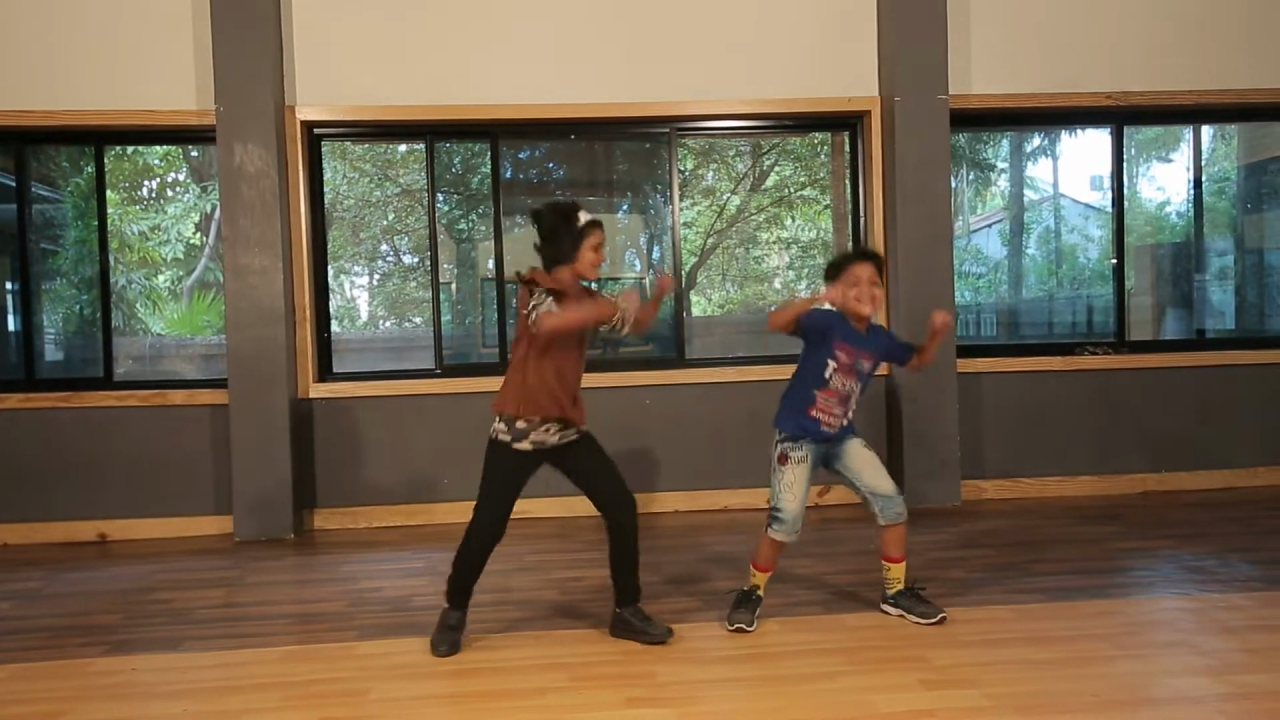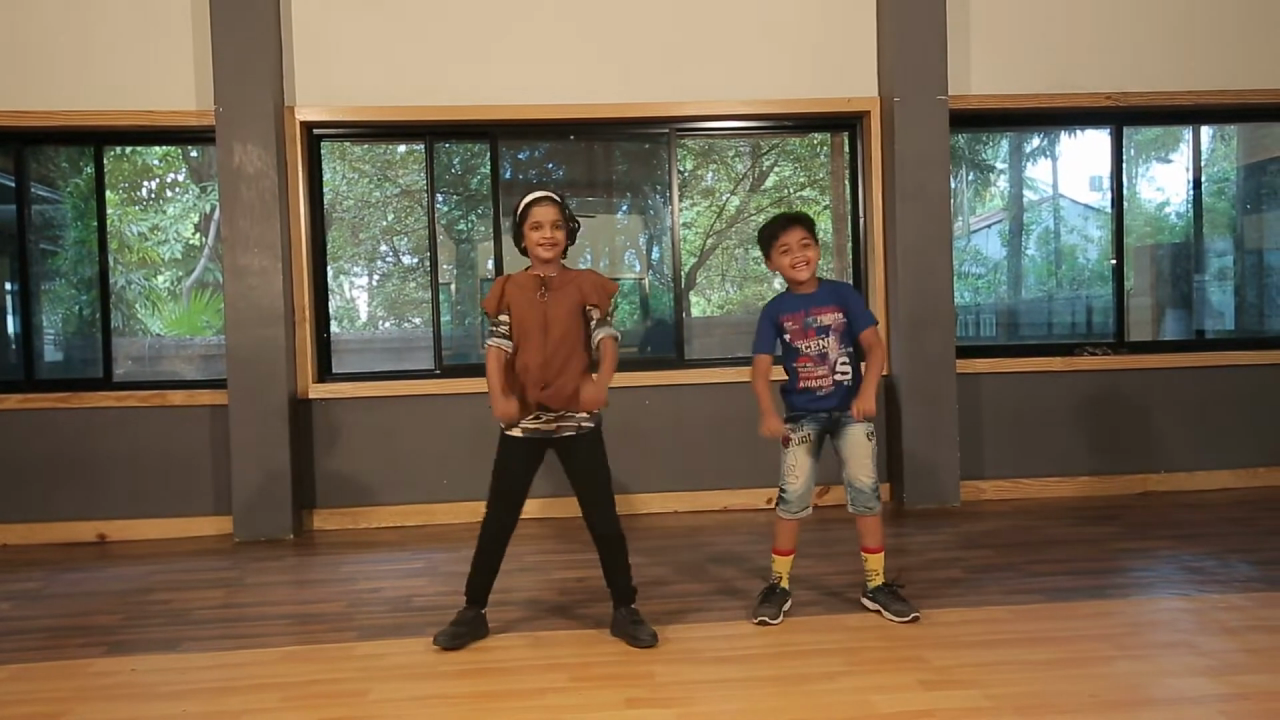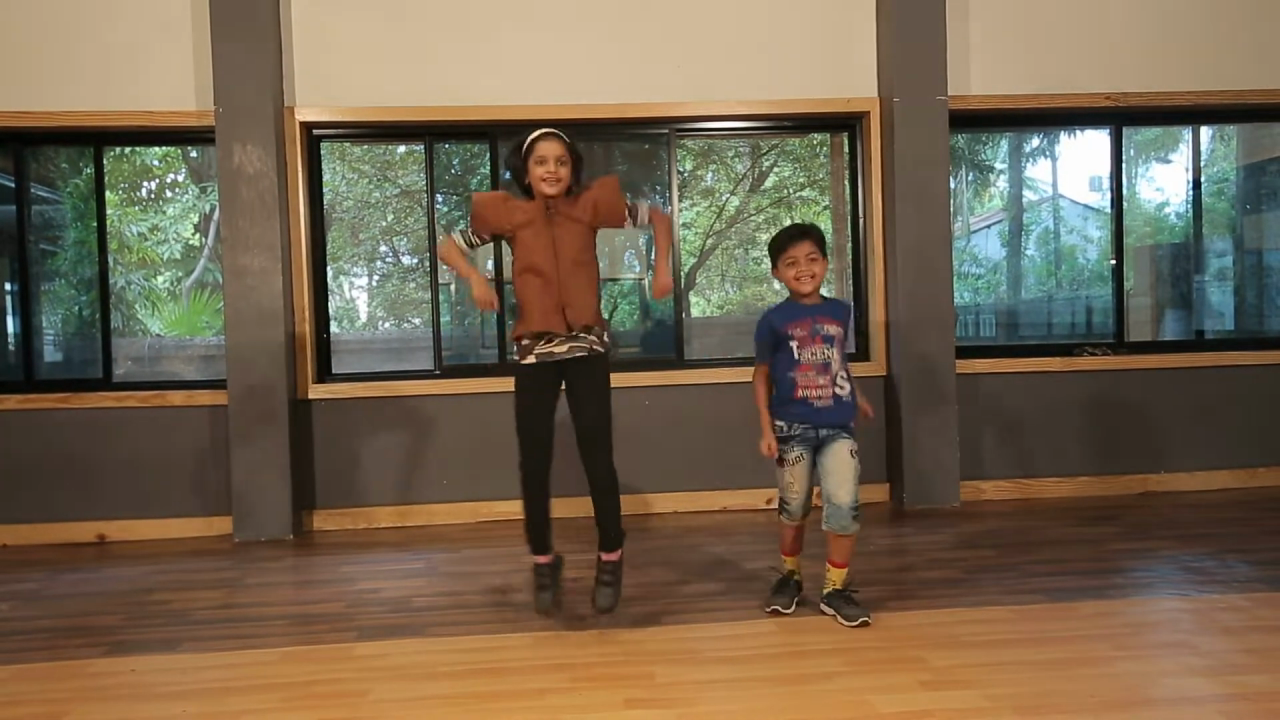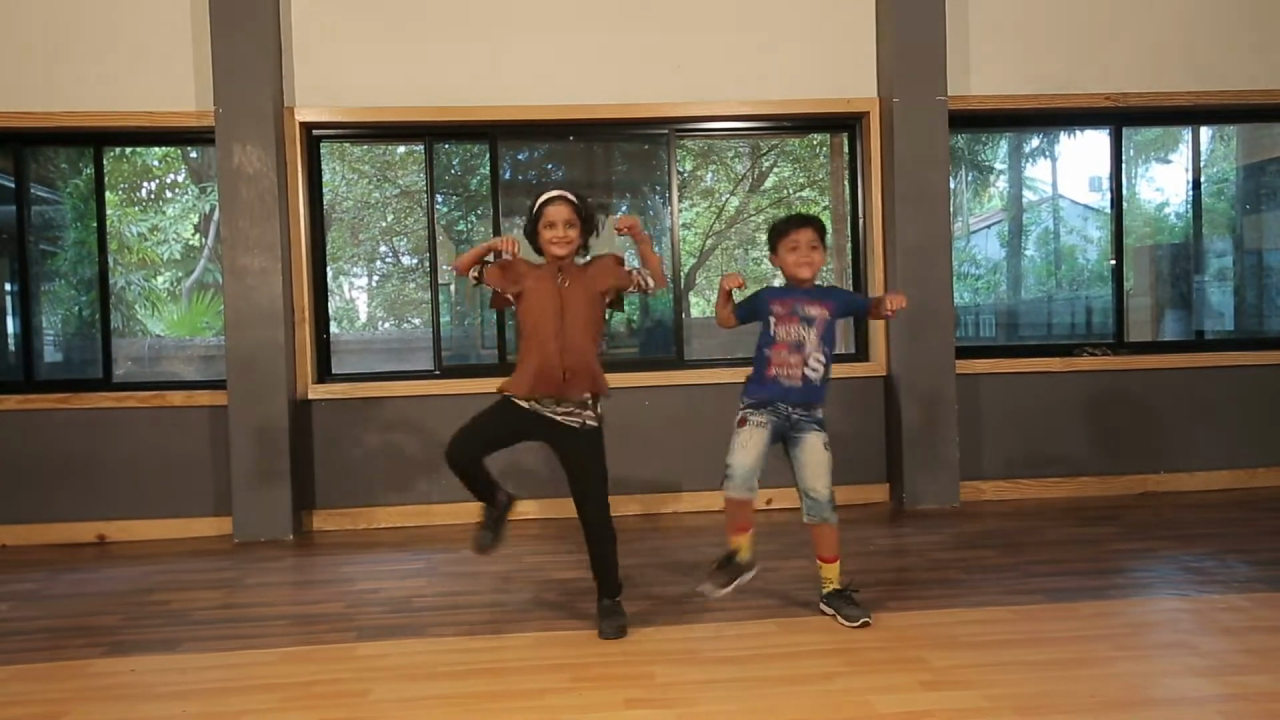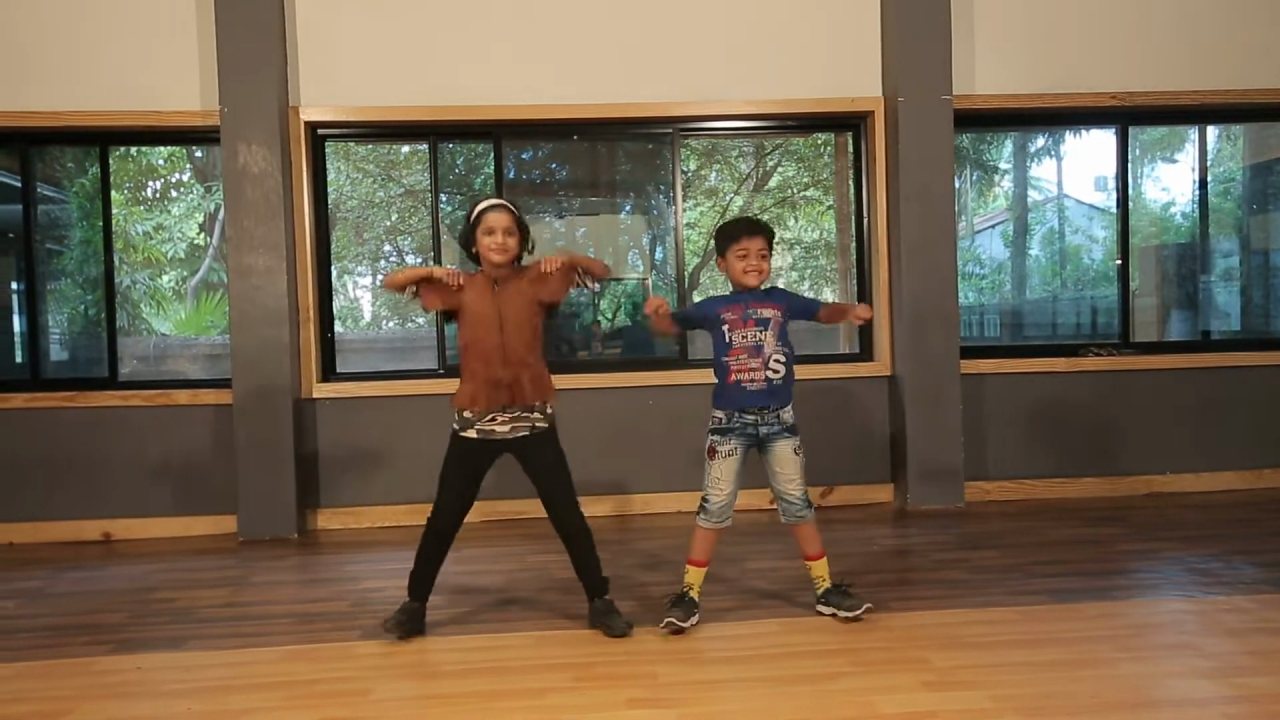
dt=0.5s
person 1, frame 1
left shoulder: (584, 298)
right shoulder: (541, 287)
left elbow: (636, 324)
right elbow: (547, 324)
left wrist: (658, 296)
right wrist: (609, 309)
left hip: (566, 427)
right hip: (520, 429)
left knee: (622, 507)
right knee: (488, 524)
left ankle: (627, 609)
right ankle: (454, 611)
person 1, frame 2
left shoulder: (588, 285)
right shoulder: (507, 290)
left elbow: (607, 338)
right elbow: (497, 348)
left wrist: (604, 378)
right wrist: (497, 393)
left hip: (578, 419)
right hip: (523, 419)
left knee: (603, 519)
right knee: (500, 520)
left ankle: (625, 611)
right ankle: (473, 612)
person 1, frame 3
left shoulder: (593, 205)
right shoulder: (507, 212)
left elbow: (658, 217)
right elbow: (449, 247)
left wrist: (663, 267)
right wrist: (474, 279)
left hip: (587, 349)
right hip: (534, 353)
left knee: (597, 458)
right knee: (535, 463)
left ankle: (610, 560)
right ankle: (544, 562)
person 1, frame 4
left shoulder: (603, 274)
right shoulder: (521, 273)
left elbow: (660, 280)
right elbow: (461, 268)
left wrist: (640, 238)
right wrist: (492, 246)
left hip: (579, 409)
right hip: (524, 399)
left knee: (594, 512)
right knee: (460, 450)
left ankle: (610, 600)
right ankle: (496, 504)
person 1, frame 5
left shoulder: (538, 279)
right shoulder: (460, 287)
left elbow: (602, 273)
right elbow: (391, 283)
left wrist: (570, 260)
right wrist: (429, 270)
left hip: (532, 421)
right hip: (476, 422)
left knee: (567, 515)
right knee: (445, 519)
left ankle: (599, 602)
right ankle: (415, 603)
person 2, frame 1
left shoulder: (879, 338)
right shoulder: (823, 322)
left elbow: (919, 360)
right elbow: (776, 322)
left wrist: (936, 333)
right wrist: (818, 300)
left hip: (843, 438)
right hip: (798, 436)
left knee: (891, 504)
right knee: (785, 521)
left ankle: (896, 591)
right ankle: (752, 592)
person 2, frame 2
left shoulder: (843, 294)
right shoulder: (774, 312)
left elbow: (874, 342)
right elbow: (760, 367)
left wrist: (868, 388)
right wrist: (768, 413)
left hip: (851, 410)
right hip: (803, 414)
left knee: (866, 495)
right knee: (791, 500)
left ankle: (876, 587)
right ankle: (777, 585)
person 2, frame 3
left shoulder: (840, 310)
right shoulder: (774, 320)
right elbow: (761, 375)
left wrist: (857, 395)
right wrist: (765, 430)
left hip: (837, 427)
right hip: (792, 427)
left knee: (843, 509)
right knee: (794, 509)
left ankle: (834, 591)
right ankle: (790, 577)
person 2, frame 4
left shoulder: (834, 297)
right shoulder: (768, 297)
left elbow: (882, 309)
right elbow: (726, 319)
left wrist: (891, 301)
right wrist: (726, 291)
left hip: (808, 413)
right hip: (761, 404)
left knee: (819, 500)
right knee: (738, 479)
left ankle: (832, 590)
right ankle: (739, 555)
person 2, frame 5
left shoulder: (782, 299)
right shoulder: (713, 307)
left elbow: (823, 311)
right elbow: (666, 328)
left wrist: (848, 311)
right wrist: (657, 312)
left hip: (777, 417)
right hip: (730, 419)
left knee: (795, 502)
right knee: (715, 505)
left ankle: (825, 588)
right ankle: (688, 593)
